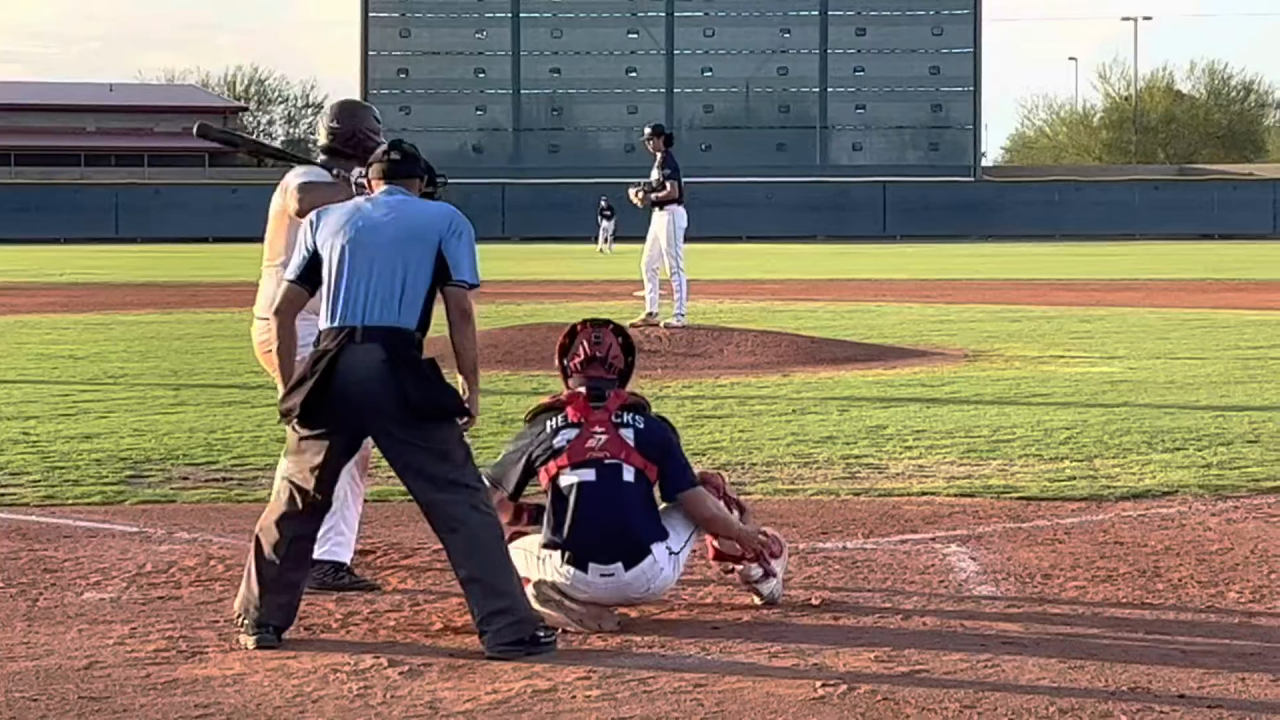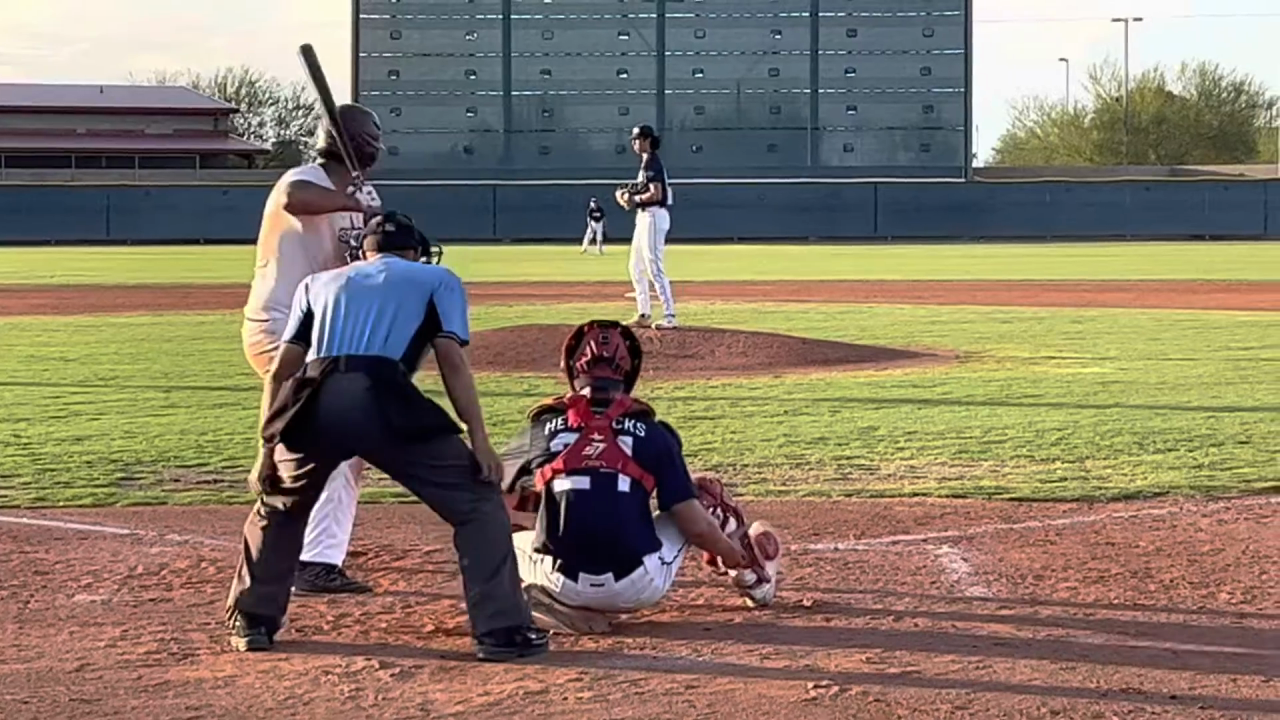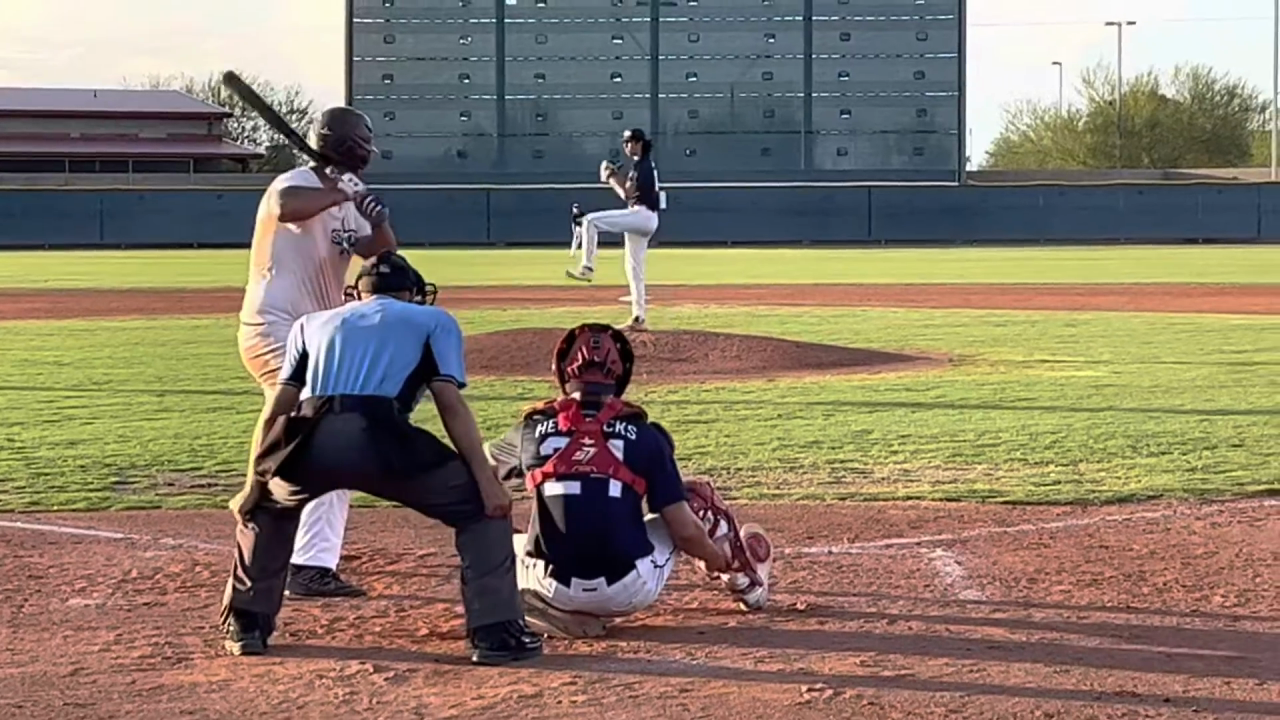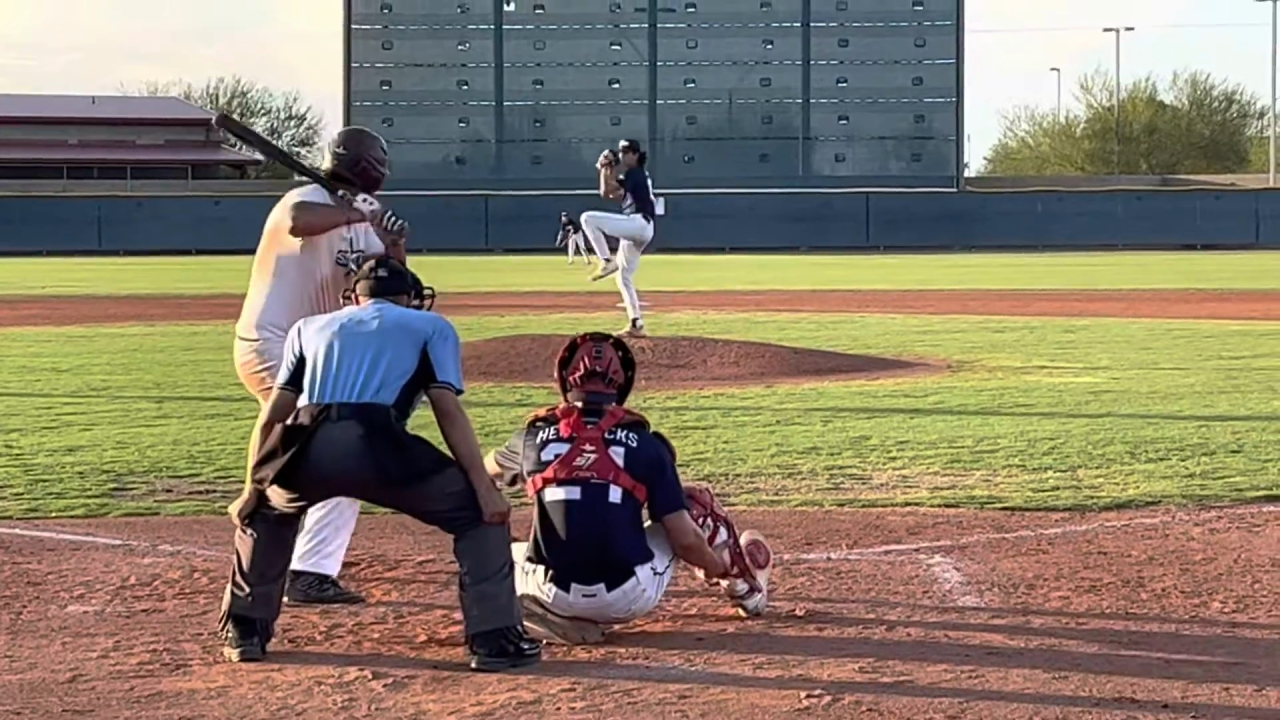
dt=0.4s
person 1, frame 1
left shoulder: (346, 191)
right shoulder: (308, 177)
right elbow: (302, 204)
right wrist: (352, 187)
left hip: (322, 331)
right hip: (295, 330)
right ankle: (323, 562)
person 1, frame 2
left shoulder: (349, 196)
right shoulder: (306, 180)
right elbow: (292, 200)
right wrist: (353, 203)
right hip: (284, 331)
right ankle: (316, 565)
person 1, frame 3
left shoulder: (344, 199)
right shoulder: (298, 183)
left elbow: (382, 254)
right elbow: (283, 209)
left wrist: (377, 220)
right wrist: (341, 193)
right hip: (280, 334)
right ankle: (309, 568)
person 1, frame 4
left shoulder: (355, 222)
right shoulder: (307, 198)
right elbow: (299, 224)
left wrist: (394, 239)
right wrist: (355, 212)
right hip: (276, 348)
right ankle: (311, 575)
person 2, frame 1
left shoulder: (325, 218)
right shoulder: (445, 218)
left elbow: (283, 310)
right elbow: (459, 311)
left wrist: (291, 385)
right wrist: (470, 388)
left hip: (331, 371)
right hip: (399, 370)
left knee: (299, 498)
right knee: (457, 498)
left ankle: (261, 620)
right ankle: (509, 628)
person 2, frame 2
left shoulder: (319, 281)
right shoulder: (438, 278)
left elbow: (281, 371)
right elbow: (451, 360)
left wrist: (268, 449)
right wrist: (479, 440)
left hip: (315, 403)
right hip: (384, 401)
left knee: (279, 502)
right knee: (476, 498)
left ankle: (252, 622)
right ankle: (502, 629)
person 2, frame 3
left shoulder: (313, 321)
right shoulder: (434, 319)
left elbow: (276, 412)
right elbow: (450, 404)
left wrist: (252, 485)
right wrist: (486, 480)
left hip: (311, 442)
right hip: (380, 438)
left knee: (267, 504)
right knee: (482, 505)
left ankle: (246, 625)
right ankle: (496, 633)
person 2, frame 4
left shoulder: (309, 326)
right shoulder: (431, 325)
left elbow: (272, 417)
right elbow: (448, 410)
left wrist: (251, 489)
right wrist: (484, 488)
left hip: (307, 450)
right hip: (377, 447)
left knee: (265, 510)
right knee: (478, 510)
left ankle: (244, 632)
right ankle: (495, 639)
person 3, frame 1
left shoulder: (543, 426)
right shoulder: (650, 427)
left elbow: (489, 503)
right elbow: (706, 512)
right wrist: (744, 533)
left hip: (573, 579)
right hip: (646, 577)
left knee: (514, 547)
right knee: (709, 487)
left ankle: (567, 600)
right ankle: (760, 576)
person 3, frame 2
left shoulder: (543, 427)
right shoulder: (651, 433)
right elbow: (697, 528)
right wrist: (733, 553)
left hip: (562, 585)
right hip: (637, 586)
right knee: (706, 492)
left ankle: (556, 601)
right ankle: (756, 580)
person 3, frame 3
left shoulder: (534, 428)
right shoulder: (643, 435)
left elbow: (485, 464)
right elbow: (685, 532)
right wrist: (719, 559)
left hip: (556, 588)
right hip: (629, 590)
right knee: (697, 496)
left ankle: (554, 607)
right ankle: (748, 583)
person 3, frame 4
left shoulder: (536, 435)
right shoulder: (644, 443)
left elbow: (489, 468)
right elbow: (686, 541)
right wrist: (718, 566)
left hip: (556, 596)
right hip: (628, 598)
right knee: (696, 503)
left ankle: (559, 617)
right ankle: (747, 588)
person 4, frame 1
left shoulder: (668, 161)
right shoulder: (658, 162)
left elbow: (673, 192)
left wrist: (650, 196)
right wrist: (644, 194)
left hip: (671, 215)
right hip: (658, 216)
left knee: (674, 266)
right knee: (649, 265)
left ankle: (680, 316)
right ankle: (651, 313)
person 4, frame 2
left shoulder: (652, 163)
right shoulder: (647, 163)
left elbow: (656, 195)
left wrist: (634, 198)
right wrist: (631, 196)
left hip: (654, 217)
right hip: (644, 217)
left knee: (655, 268)
right knee: (636, 268)
left ankle: (670, 316)
right ankle: (644, 315)
person 4, frame 3
left shoulder: (641, 164)
right shoulder: (646, 164)
left elbow: (627, 194)
right elbow: (631, 190)
left wrist: (611, 179)
right wrist: (614, 175)
left hip: (639, 216)
right hip: (648, 219)
left knee: (590, 220)
right knee: (635, 271)
left ankle: (587, 269)
right ankle: (639, 319)
person 4, frame 4
left shoulder: (634, 172)
right shoulder: (637, 174)
left elbow: (605, 192)
right elbow: (614, 195)
left wrist: (605, 171)
right wrist: (606, 170)
left hip: (636, 224)
right hip: (643, 231)
left knee: (587, 218)
right knee: (624, 279)
left ankle: (607, 260)
right ankle: (637, 325)
